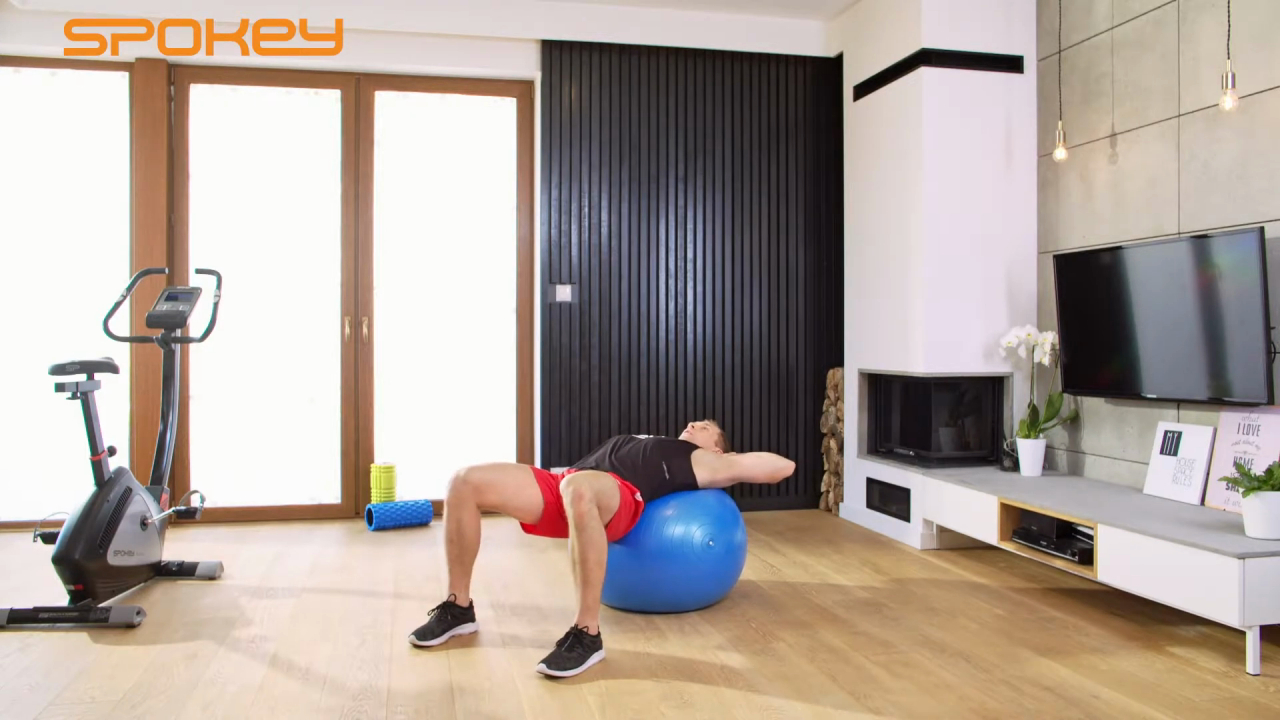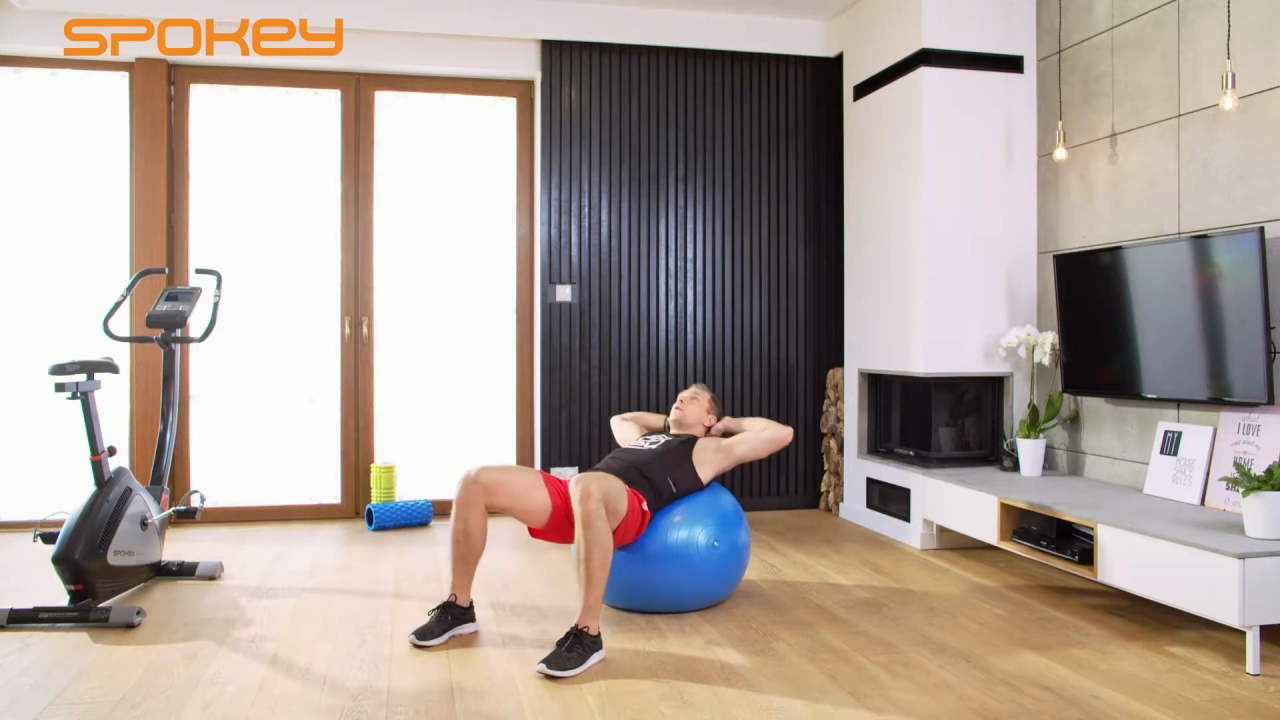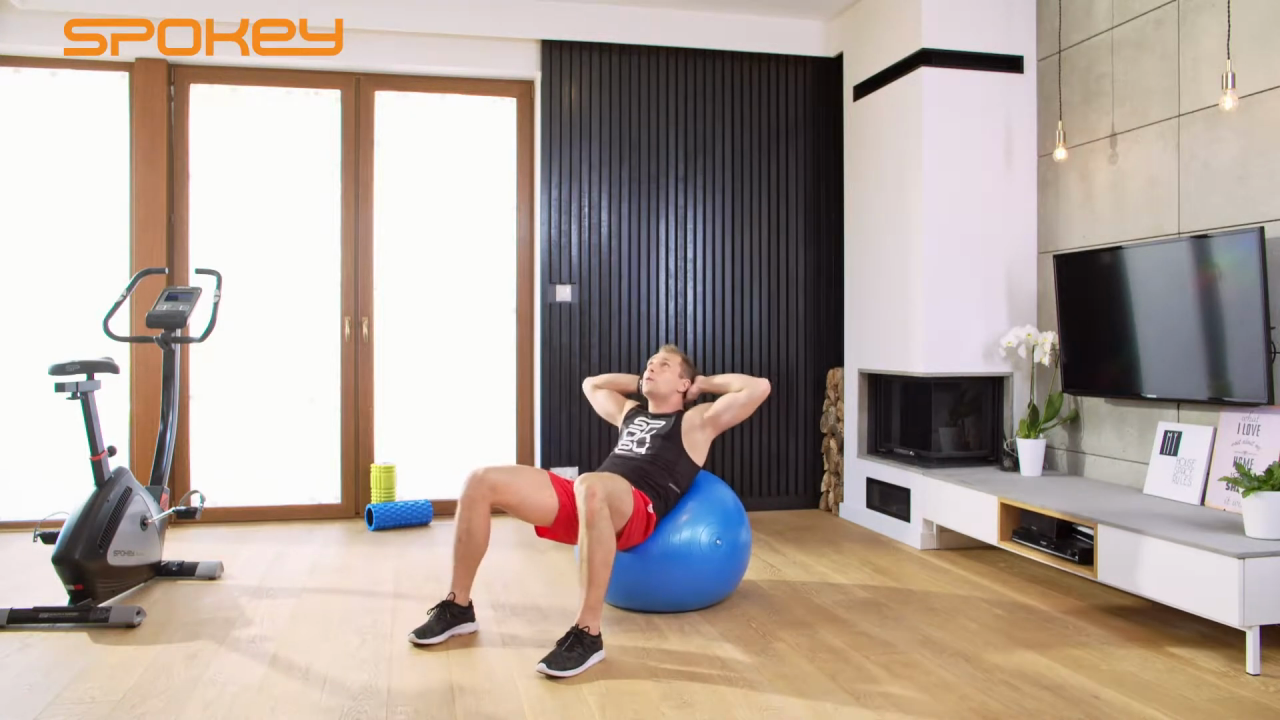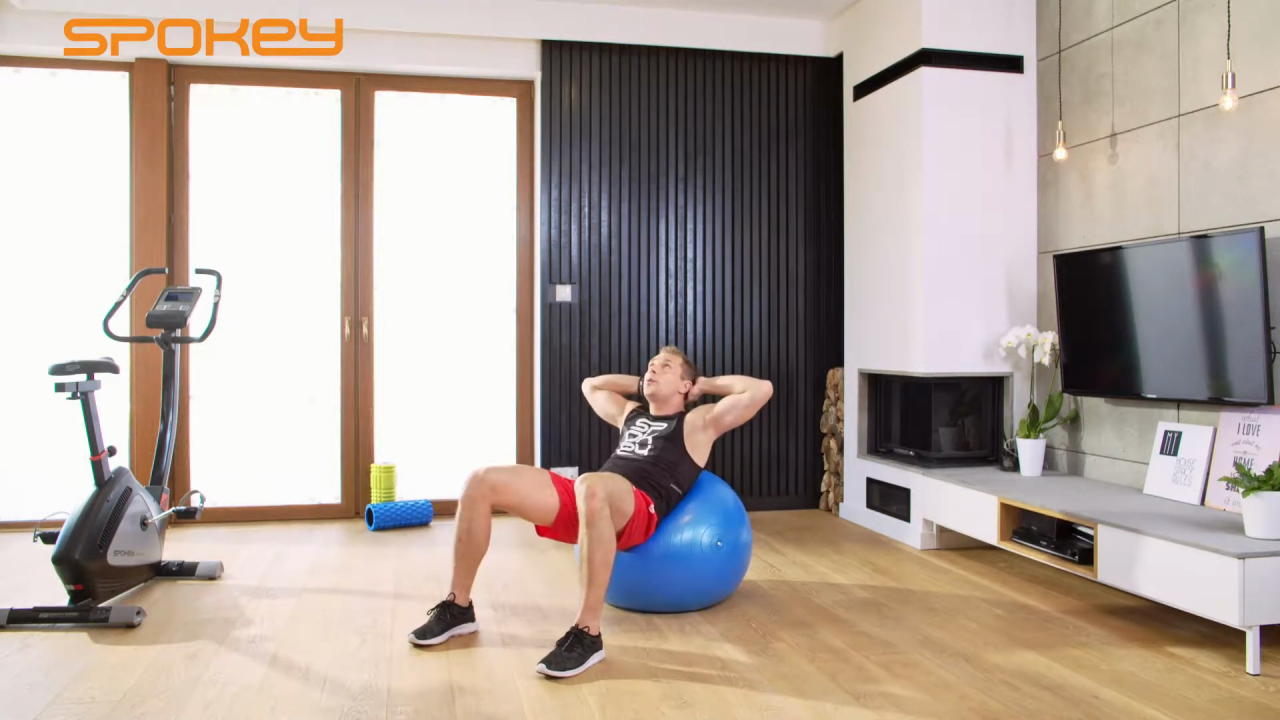
dt=0.4s
person 1, frame 1
left shoulder: (706, 463)
right shoulder: (661, 449)
left elbow: (783, 466)
left wrist: (733, 455)
left hip: (621, 494)
right hip: (566, 484)
left knee: (579, 490)
right knee: (465, 482)
left ankle: (587, 634)
right ankle: (458, 607)
person 1, frame 2
left shoulder: (709, 449)
right shoulder: (649, 435)
left elbow: (781, 434)
right elbow: (619, 418)
left wrist: (728, 423)
right wrist: (666, 419)
left hip: (630, 506)
right hip: (577, 495)
left knee: (587, 489)
right knee: (476, 482)
left ankle: (587, 633)
right ankle: (458, 607)
person 1, frame 3
left shoulder: (696, 422)
right shoulder: (630, 412)
left elbow: (758, 388)
right elbow: (592, 384)
left wrist: (706, 383)
right wrist: (640, 383)
left hip: (638, 509)
right hip: (587, 500)
left knee: (591, 488)
right knee: (482, 482)
left ankle: (588, 634)
right ankle: (458, 607)
person 1, frame 4
left shoulder: (697, 423)
right shoulder: (632, 415)
left elbow: (761, 389)
right elbow: (591, 385)
left wrist: (707, 384)
right wrist: (641, 385)
left hip: (639, 510)
right hip: (586, 499)
left knee: (592, 488)
right knee: (482, 481)
left ankle: (588, 634)
right ankle: (458, 607)
